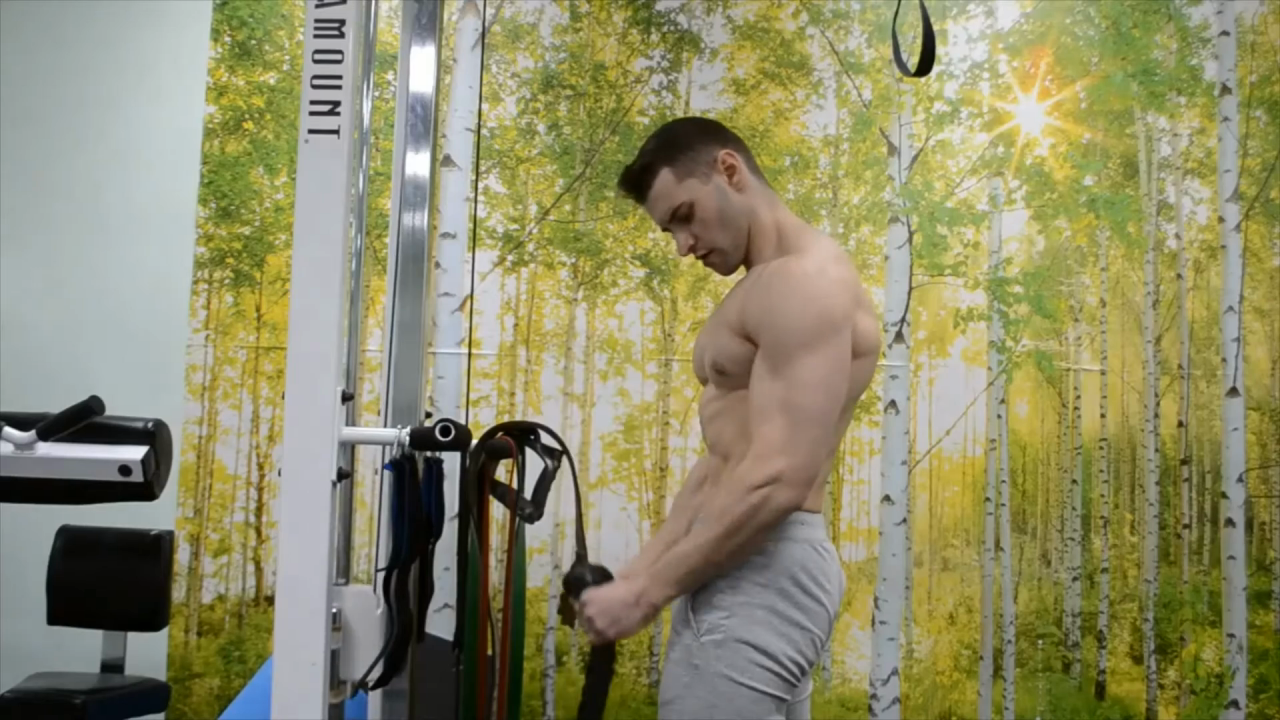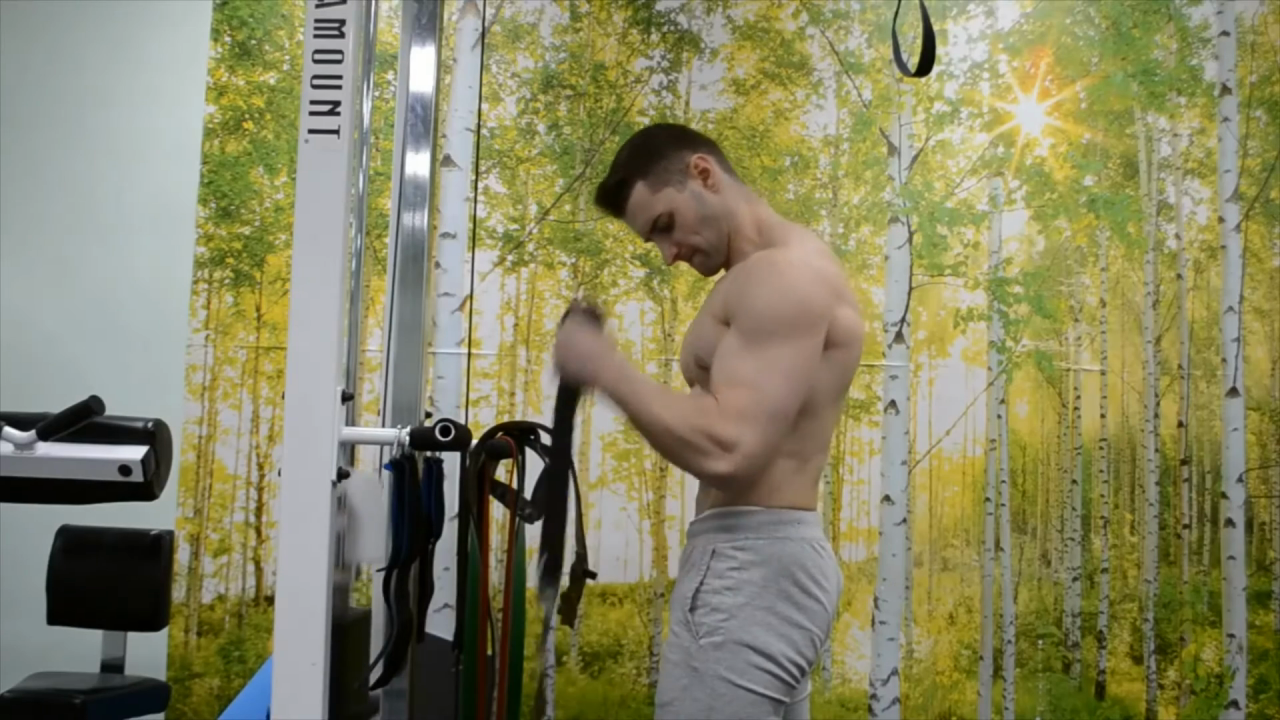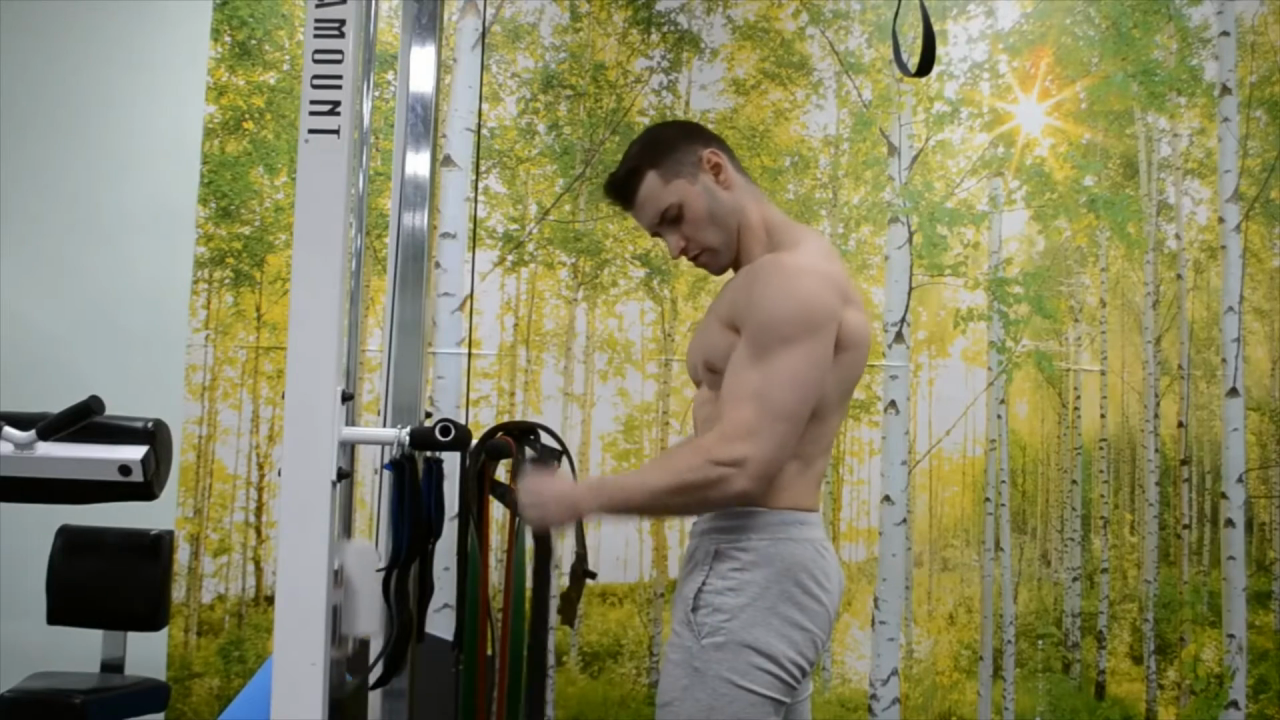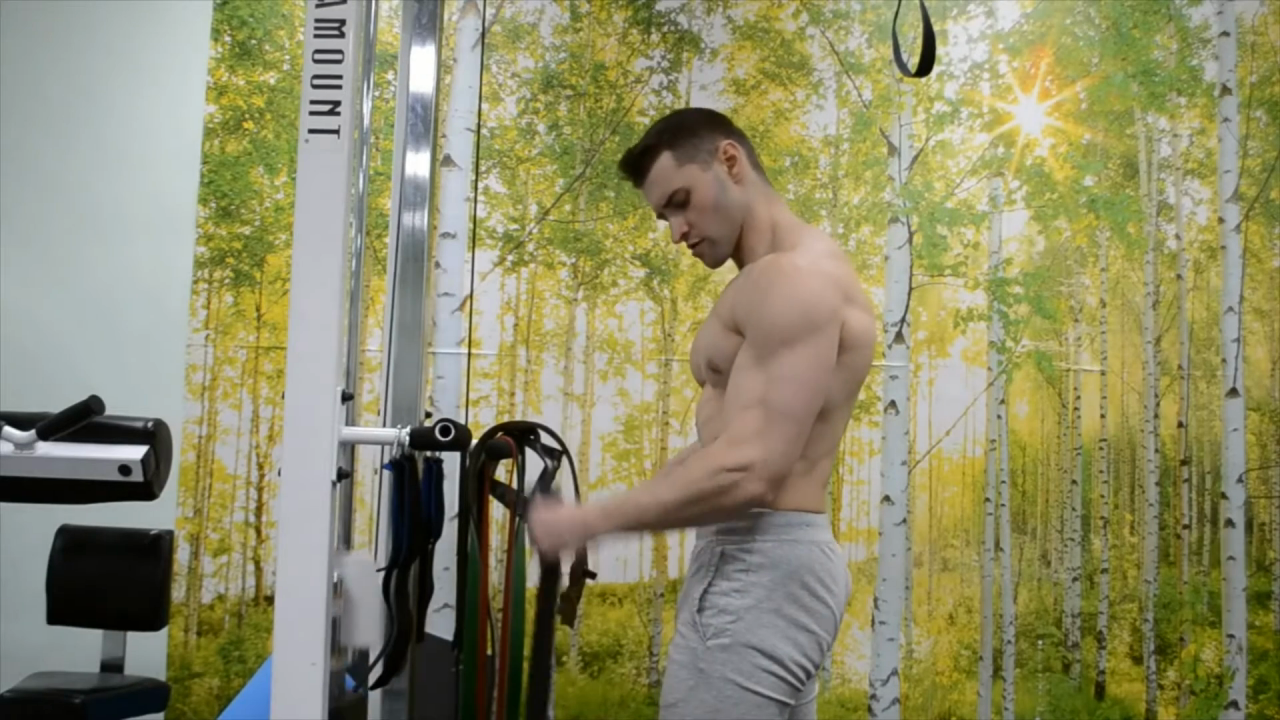
dt=0.7s
person 1, frame 1
left shoulder: (804, 282)
right shoulder: (769, 287)
left elbow: (777, 478)
left wrist: (650, 591)
right wrist: (641, 569)
left hip: (756, 571)
right hip: (756, 568)
person 1, frame 2
left shoulder: (784, 273)
right shoulder: (766, 279)
left elbow: (726, 447)
right elbow: (720, 437)
left wrist: (607, 367)
right wrist: (615, 374)
left hip: (751, 565)
right hip: (760, 561)
person 1, frame 3
left shoulder: (791, 277)
right shoulder: (771, 283)
left elbow: (737, 466)
right elbow: (715, 446)
left wrist: (580, 498)
right wrist: (595, 495)
left hip: (754, 568)
right hip: (763, 562)
person 1, frame 4
left shoulder: (795, 278)
right shoulder: (777, 281)
left elbow: (747, 470)
right elbow: (720, 450)
left wrist: (589, 520)
right wrist: (605, 518)
left hip: (759, 570)
right hip: (769, 563)
